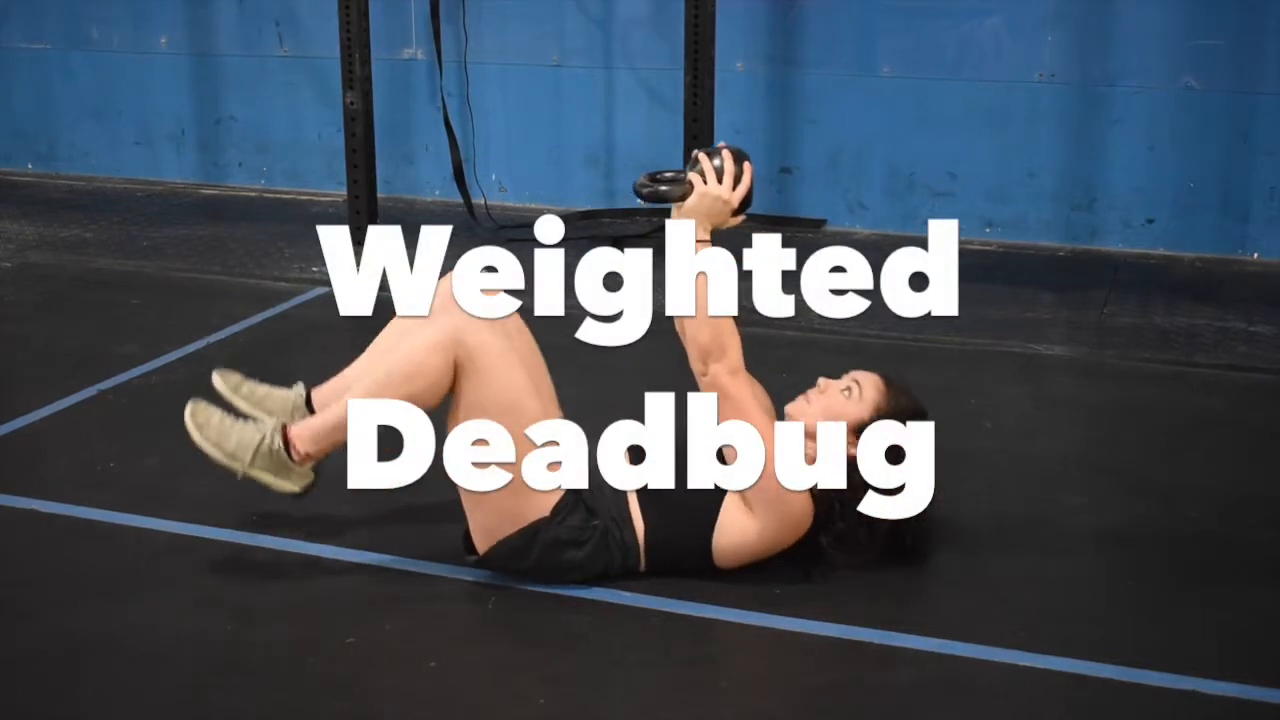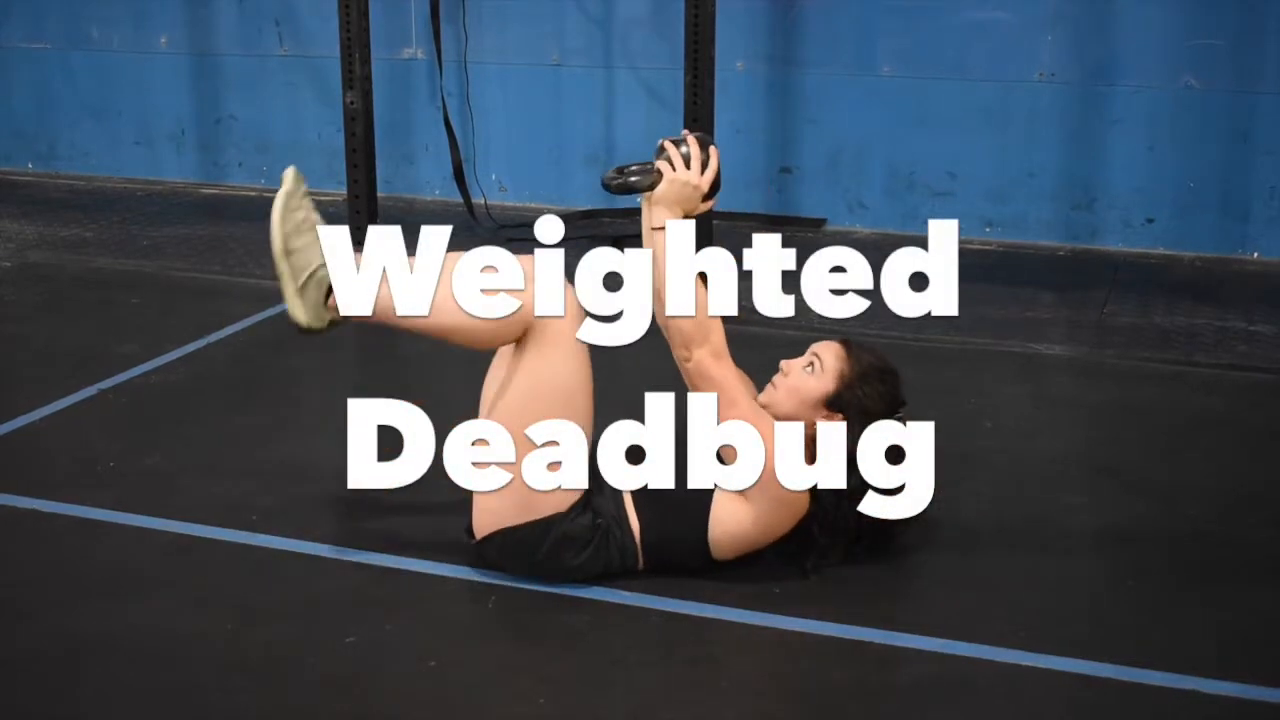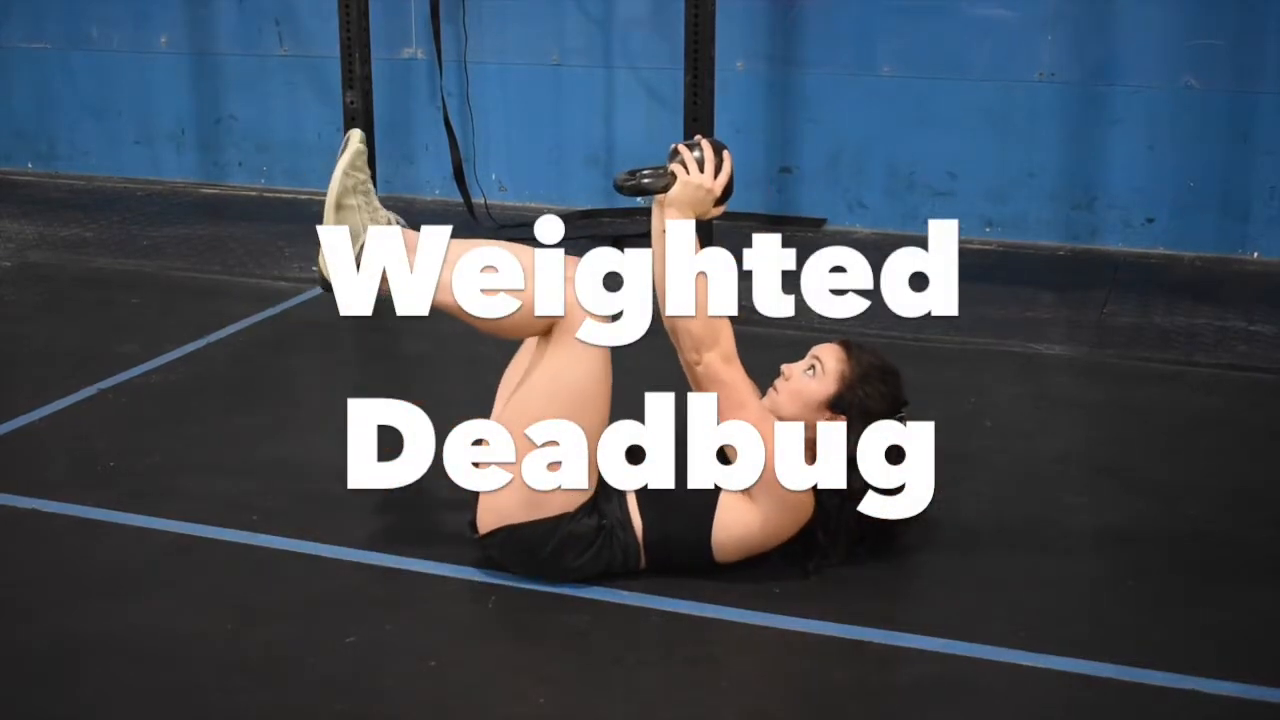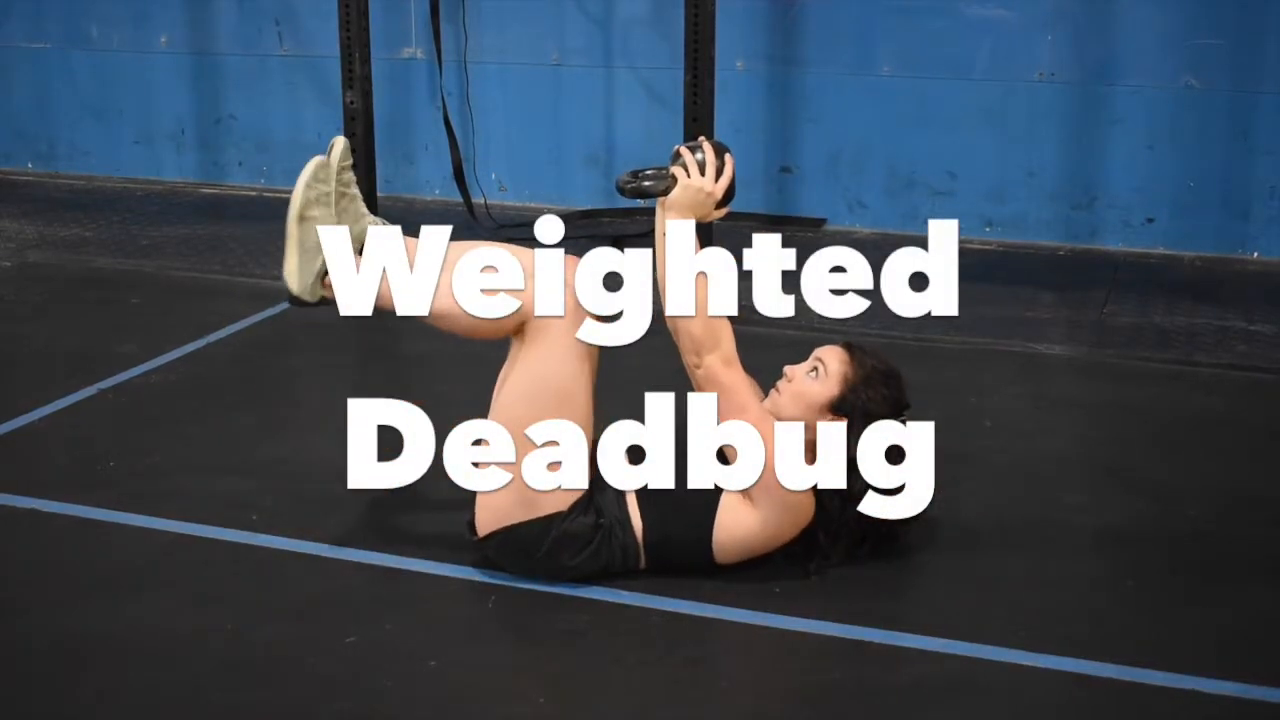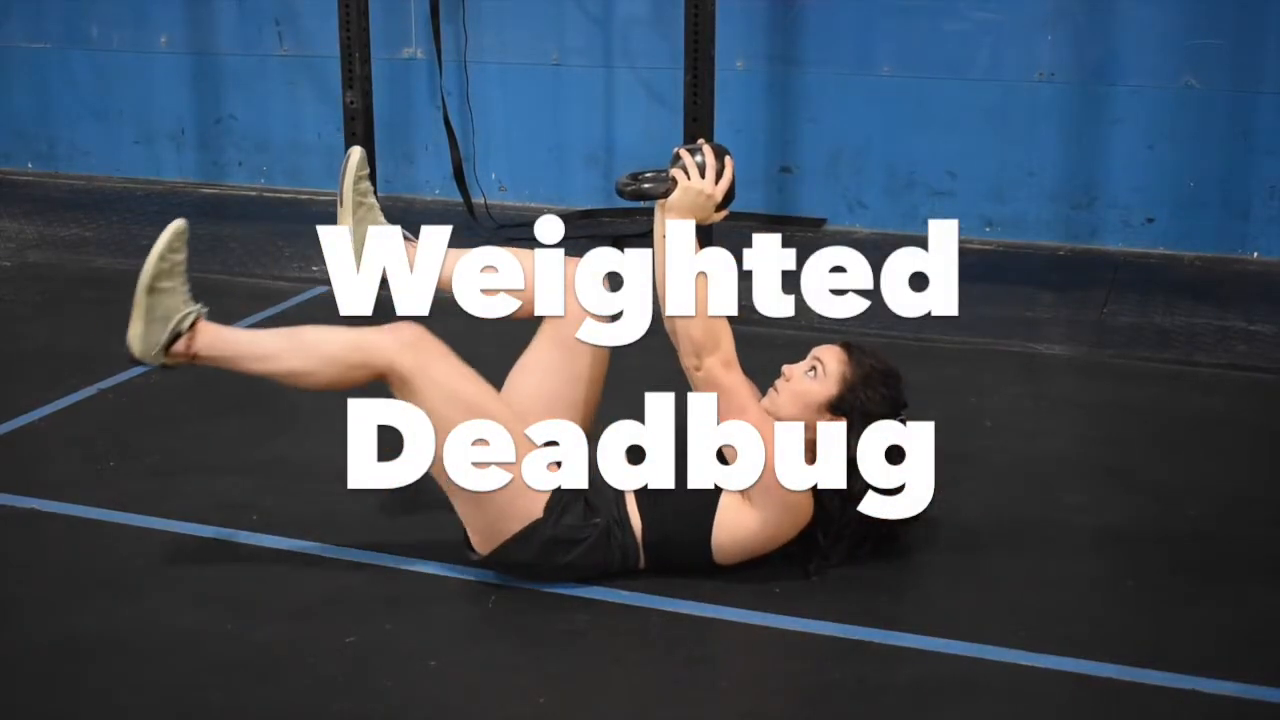
dt=0.4s
person 1, frame 1
left shoulder: (788, 502)
right shoulder: (769, 451)
left elbow: (718, 368)
right elbow: (709, 350)
left wrist: (697, 231)
right wrist: (687, 225)
left hip: (551, 540)
right hip: (562, 497)
left knee: (469, 326)
left ankle: (291, 443)
right ankle: (303, 409)
person 1, frame 2
left shoulder: (782, 488)
right shoulder: (762, 438)
left elbow: (699, 354)
right elbow: (694, 343)
left wrist: (667, 218)
right wrist: (658, 216)
left hip: (548, 538)
right hip: (554, 507)
right knee: (542, 289)
left ankle: (334, 289)
right ankle: (337, 276)
person 1, frame 3
left shoulder: (787, 492)
right shoulder: (770, 448)
left elbow: (708, 356)
right elbow: (692, 343)
left wrist: (679, 221)
right wrist: (668, 217)
left hip: (546, 535)
right hip: (546, 510)
left knee: (575, 295)
right knee: (572, 287)
person 1, frame 4
left shoulder: (787, 494)
right shoulder: (769, 453)
left elbow: (709, 362)
right elbow: (702, 350)
left wrist: (677, 221)
right wrist: (670, 219)
left hip: (551, 533)
right hip: (570, 498)
left knee: (543, 294)
right knee: (561, 279)
left ankle: (334, 276)
right ankle: (372, 251)
person 1, frame 5
left shoulder: (786, 495)
right shoulder: (767, 448)
left elbow: (708, 365)
right elbow: (710, 359)
left wrist: (678, 223)
right wrist: (673, 223)
left hip: (549, 529)
right hip: (558, 483)
left knee: (402, 345)
left ankle: (187, 337)
